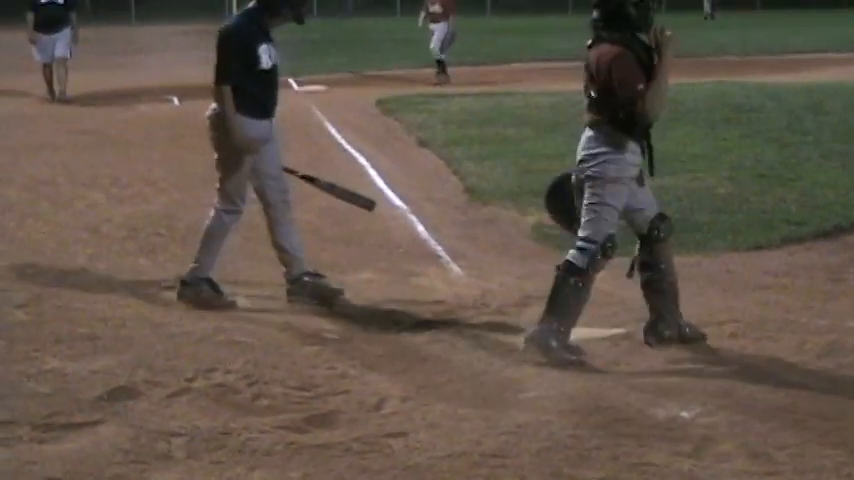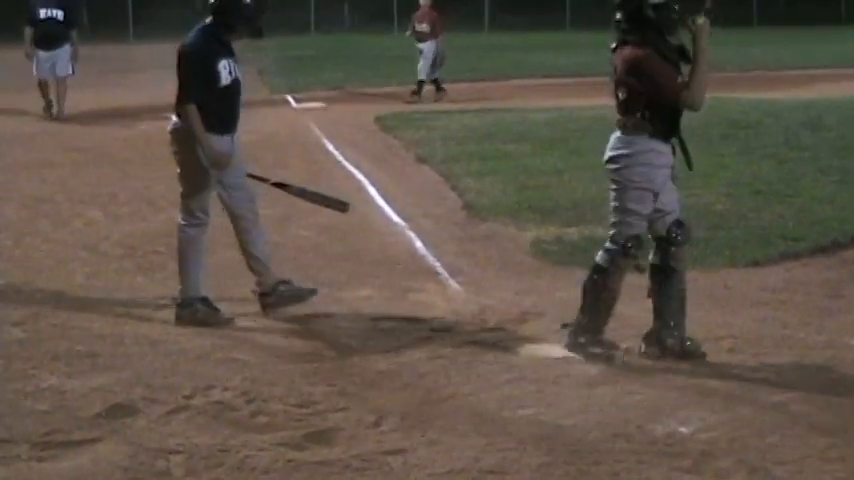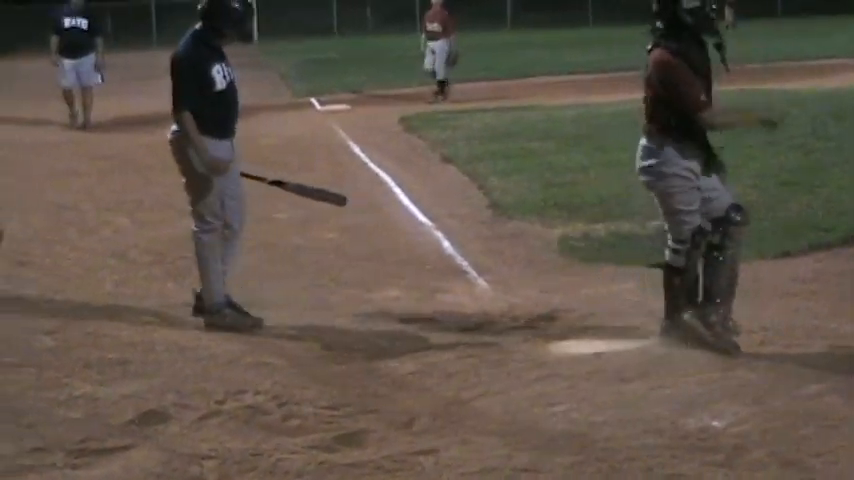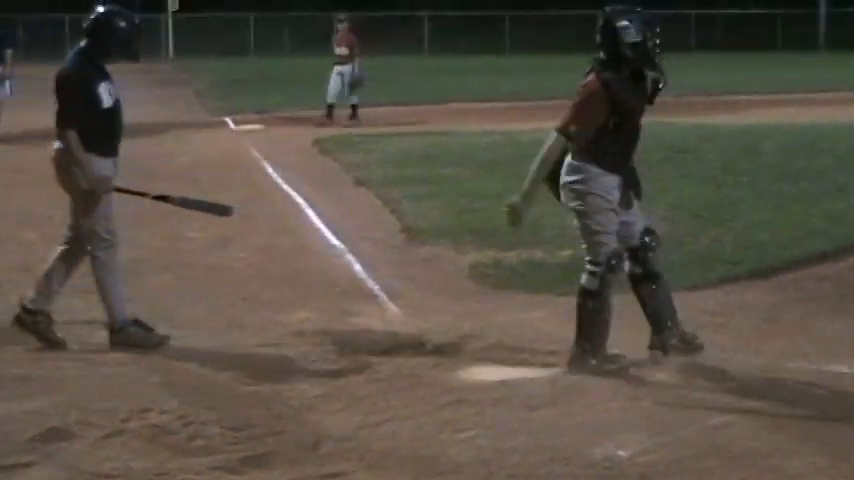
dt=0.2s
person 1, frame 1
left shoulder: (613, 49)
right shoulder: (617, 55)
right elbow: (649, 111)
left wrist: (581, 167)
right wrist: (665, 58)
left hip: (623, 153)
right hip: (611, 154)
left knee: (656, 231)
right knee: (593, 245)
left ankle: (665, 323)
right ankle: (550, 334)
person 1, frame 2
left shoulder: (647, 49)
right shoulder: (641, 55)
right elbow: (692, 100)
right wrist: (702, 48)
left hip: (654, 153)
right hip: (636, 153)
left knee: (673, 238)
right knee: (624, 243)
left ankle: (667, 333)
right ankle: (585, 331)
person 1, frame 3
left shoulder: (688, 50)
right shoulder: (668, 61)
right elbow: (708, 115)
right wrist: (755, 119)
left hip: (689, 154)
right hip: (665, 157)
left knee: (730, 219)
right knee: (688, 238)
left ankle: (711, 311)
right ankle: (679, 321)
person 1, frame 4
left shoulder: (638, 79)
right shoulder: (600, 87)
right elbow: (559, 140)
right wrist: (526, 193)
left hip: (618, 178)
right hip: (590, 177)
left knee: (645, 247)
right knee: (603, 263)
left ankle: (666, 332)
right ankle: (587, 352)
person 2, frame 1
left shoulder: (259, 30)
right shoulder: (237, 31)
right elbow: (223, 84)
right wrist: (235, 131)
left hip: (262, 125)
right hip: (238, 126)
left knee: (278, 200)
right knee: (231, 205)
left ankle: (298, 277)
right ankle: (195, 281)
person 2, frame 2
left shoulder: (223, 44)
right shoulder: (196, 48)
right elbow: (188, 104)
right wrist: (207, 150)
left hip: (225, 139)
right hip: (201, 141)
left knee: (246, 212)
right knee: (197, 220)
left ankle: (269, 287)
right ankle: (191, 303)
person 2, frame 3
left shoulder: (212, 49)
right shoulder: (188, 55)
right elbow: (183, 111)
right wrist: (204, 155)
left hip: (223, 144)
right hip: (200, 146)
left knee: (232, 221)
right knee: (210, 225)
left ankle: (212, 295)
right ankle: (216, 307)
person 2, frame 4
left shoulder: (92, 66)
right shoulder: (74, 72)
right elbow: (67, 128)
right wrist: (89, 173)
left hip: (98, 164)
right hip: (86, 164)
left knee: (80, 240)
right knee: (103, 243)
left ankle: (35, 308)
right ankle: (122, 324)
